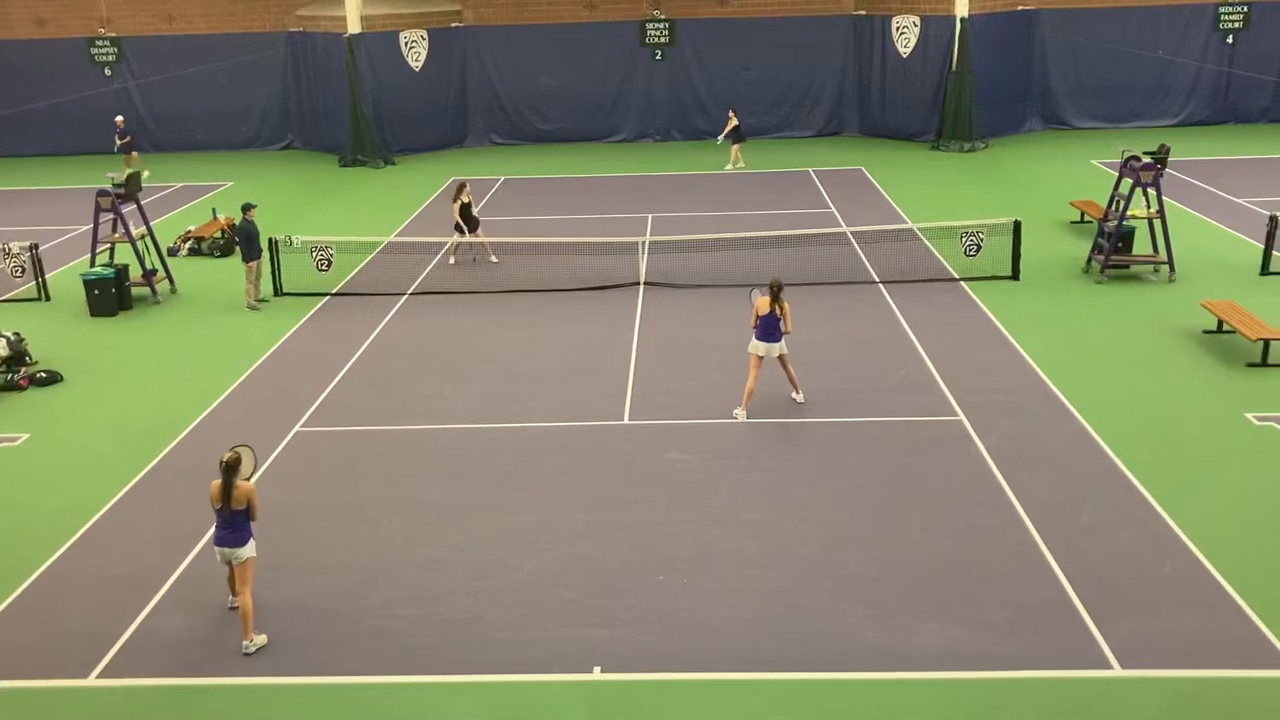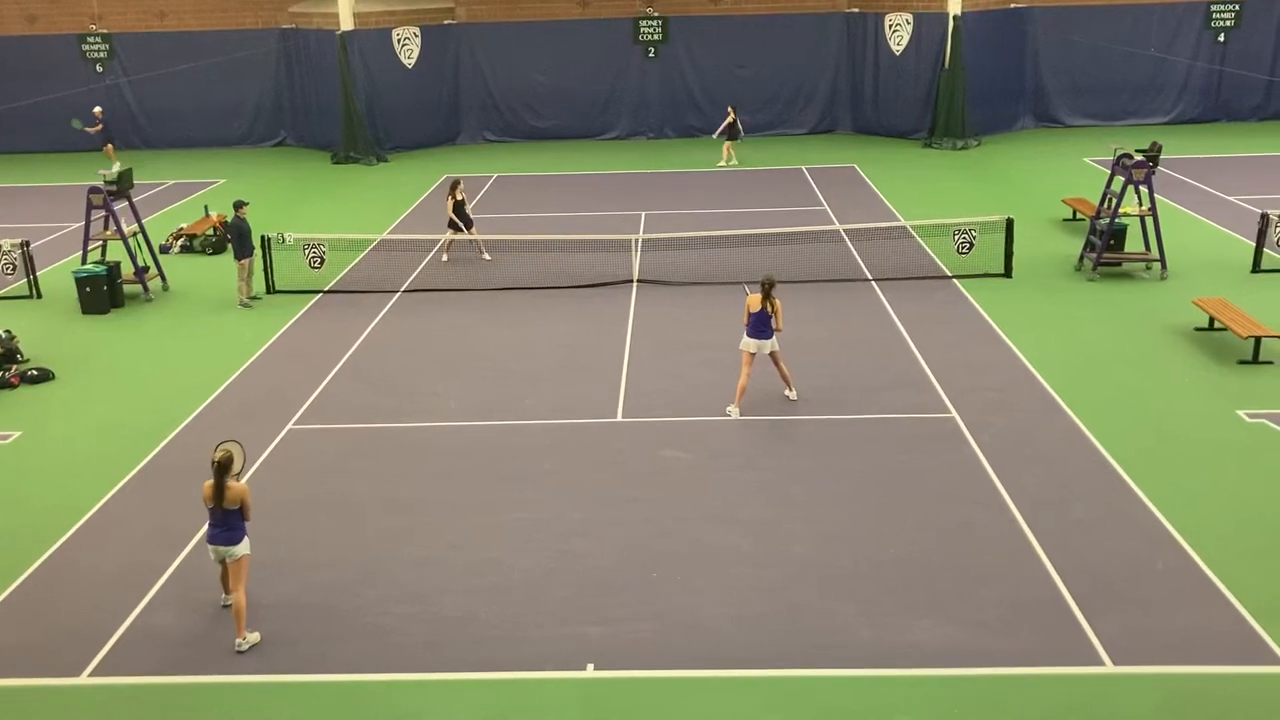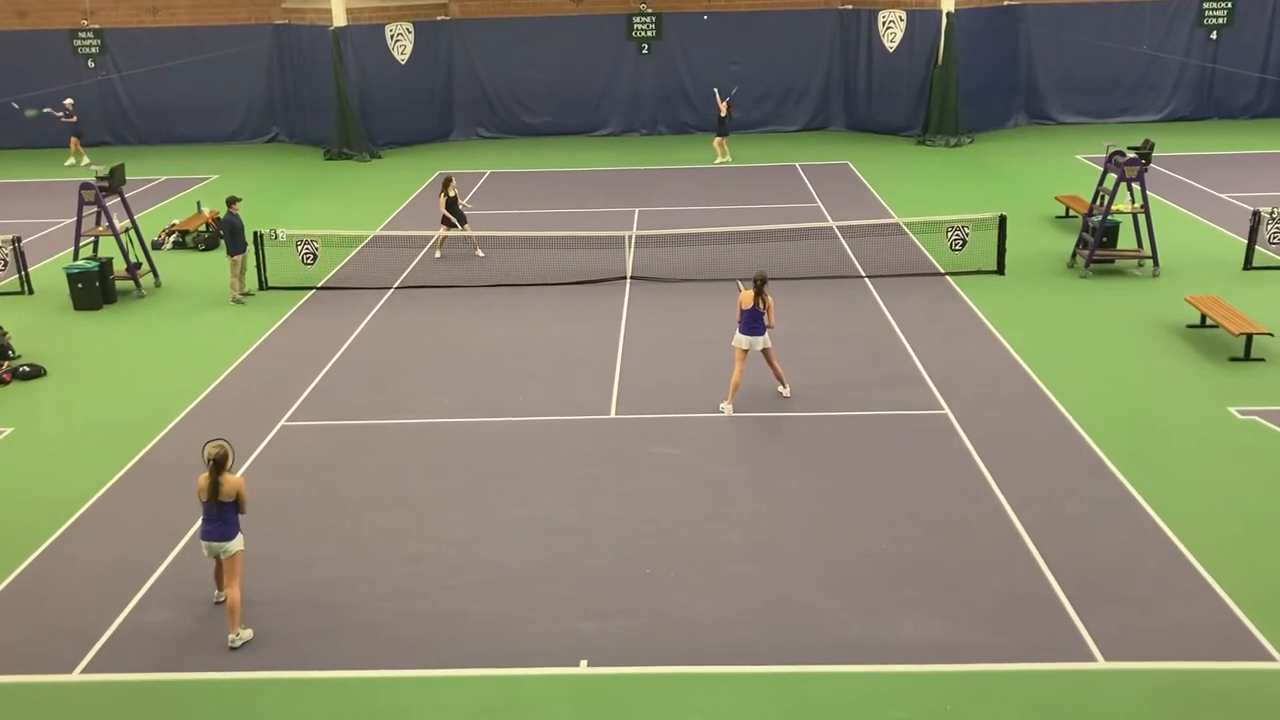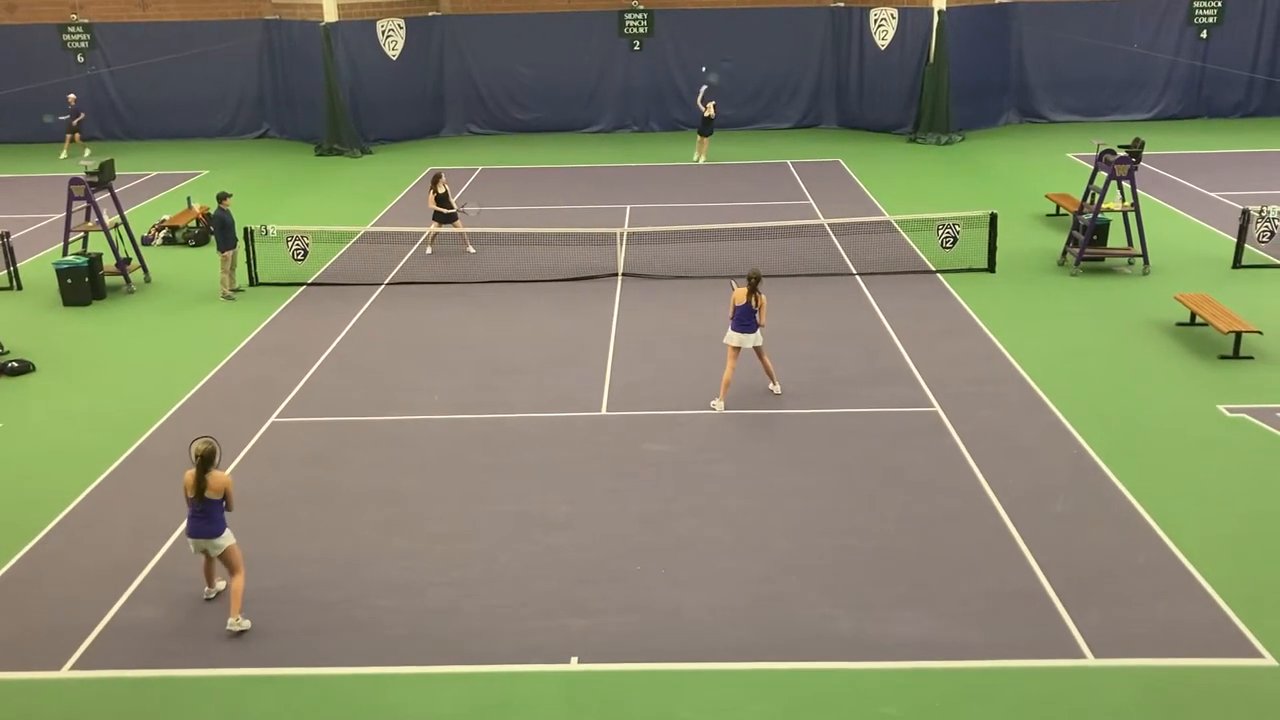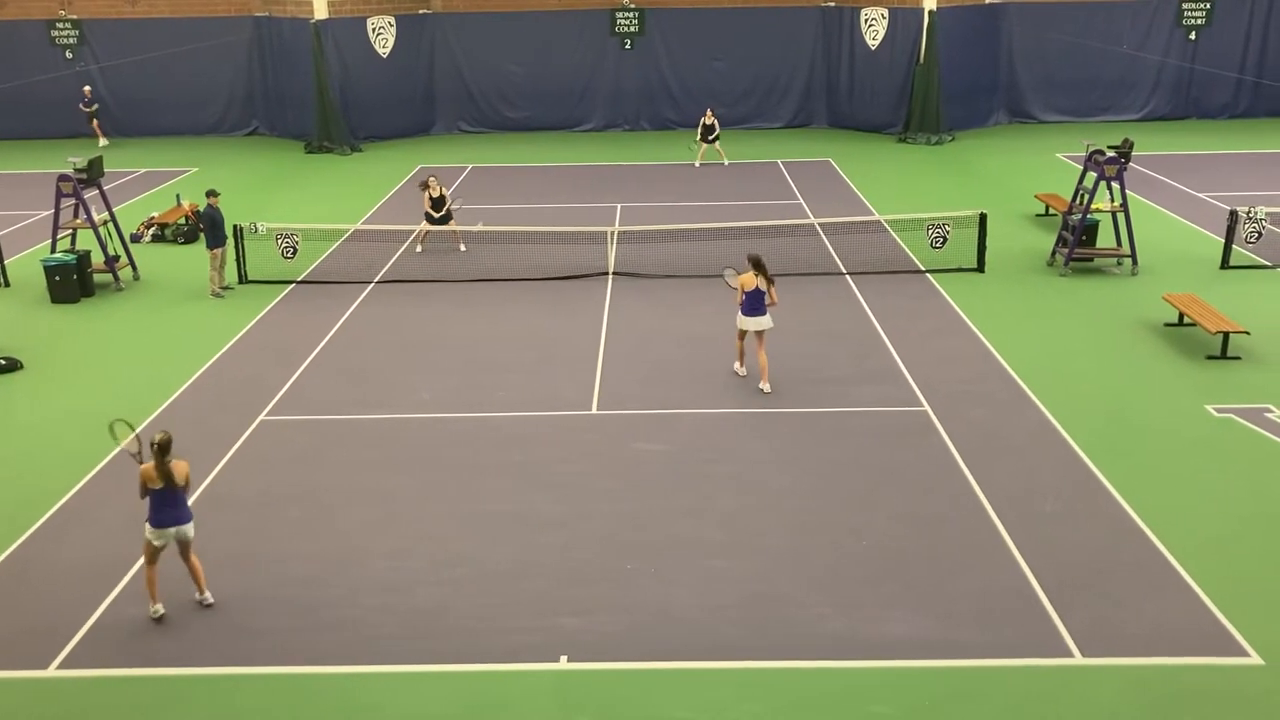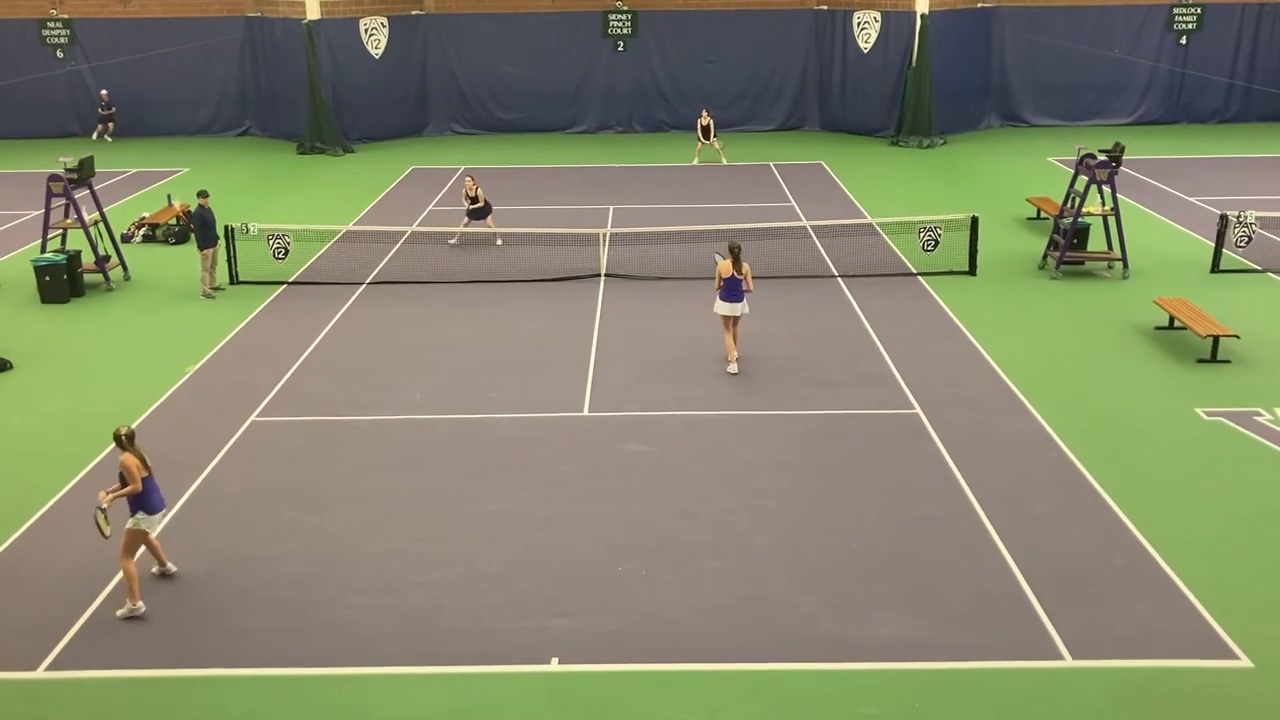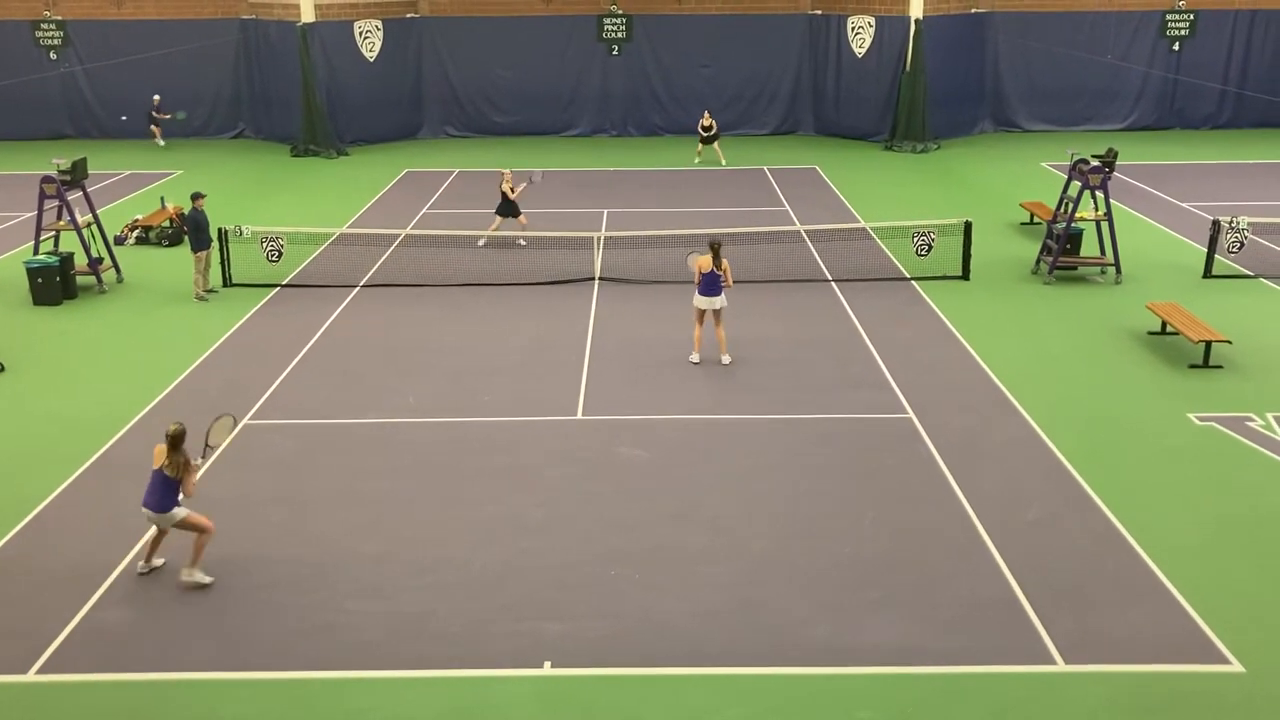
dt=0.7s
person 1, frame 1
left shoulder: (214, 487)
right shoulder: (248, 488)
right elbow: (253, 517)
left hip: (220, 543)
right hip: (241, 544)
left knee: (232, 569)
right knee: (245, 591)
left ankle: (234, 598)
right ankle: (249, 640)
person 1, frame 2
left shoulder: (207, 487)
right shoulder: (240, 489)
right elbow: (247, 517)
left hip: (213, 542)
right hip: (235, 542)
left knee: (225, 567)
right knee: (239, 589)
left ankle: (226, 596)
right ankle: (242, 638)
person 1, frame 3
left shoulder: (202, 481)
right shoulder: (236, 482)
right elbow: (243, 510)
left hip: (207, 537)
right hip: (229, 538)
left knee: (220, 560)
right knee: (234, 584)
left ankle: (221, 592)
right ankle: (235, 634)
person 1, frame 4
left shoulder: (188, 477)
right shoulder: (224, 479)
right elbow: (230, 508)
left hip: (193, 534)
right hip: (217, 533)
left knee: (209, 556)
right knee: (238, 572)
left ankle: (211, 588)
right ankle: (234, 619)
person 1, frame 5
left shoulder: (146, 470)
right shoulder: (183, 466)
left elbow: (143, 495)
left hip: (159, 526)
right hip: (184, 522)
left knee: (150, 563)
right knee: (188, 556)
left ankle: (156, 606)
right ankle: (204, 594)
person 1, frame 6
left shoulder: (126, 459)
right shoulder: (139, 455)
left elbow: (136, 488)
left wrist: (113, 496)
right wrist: (108, 491)
left hip: (145, 512)
right hip: (157, 507)
left knee: (126, 557)
right knee: (144, 535)
left ankle: (134, 604)
right ankle: (165, 566)
person 1, frame 7
left shoulder: (158, 449)
right shoulder: (183, 462)
right elbow: (187, 492)
right wrist: (193, 475)
left hip: (148, 506)
right hip: (166, 511)
left knee: (163, 529)
right knee: (207, 528)
left ankle: (147, 563)
right ankle: (190, 571)
